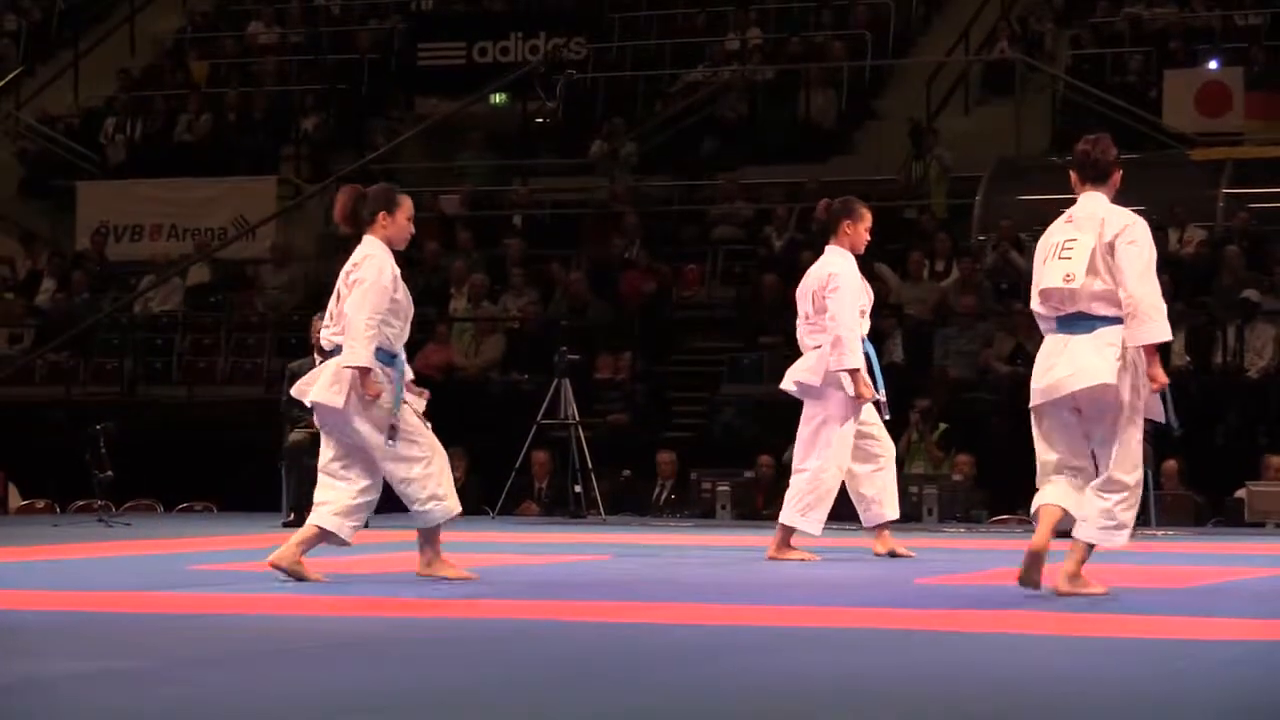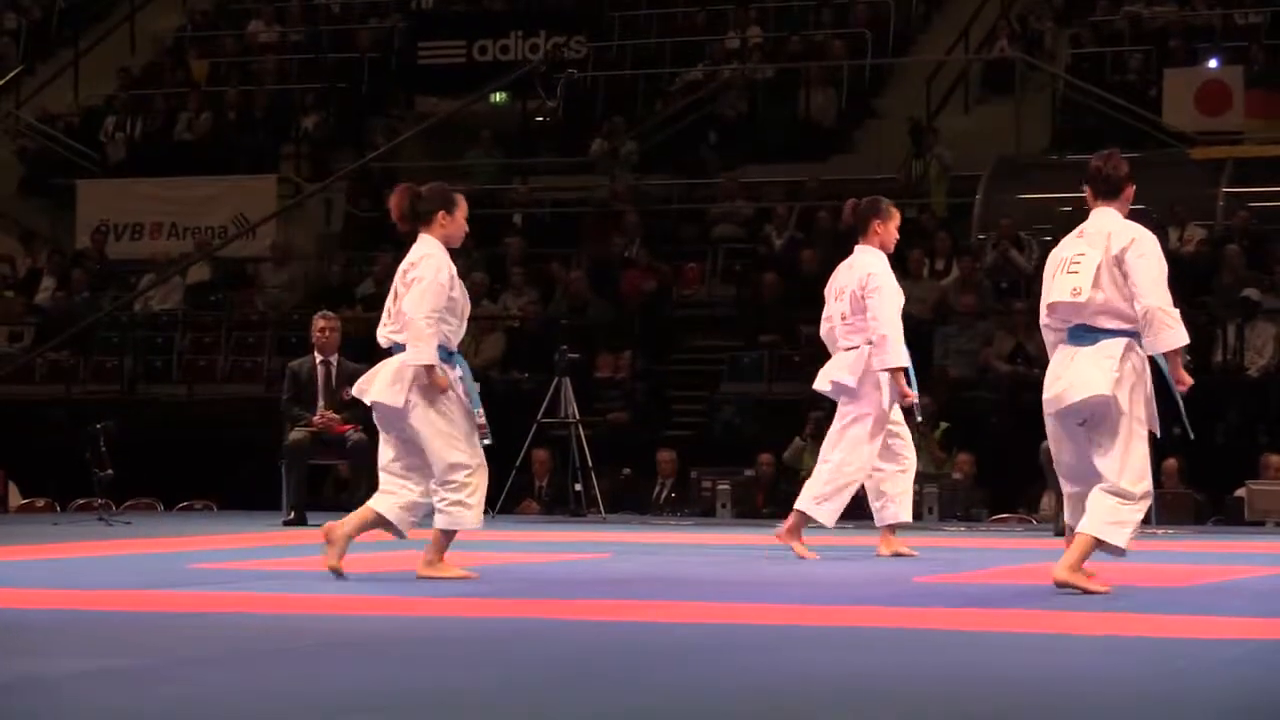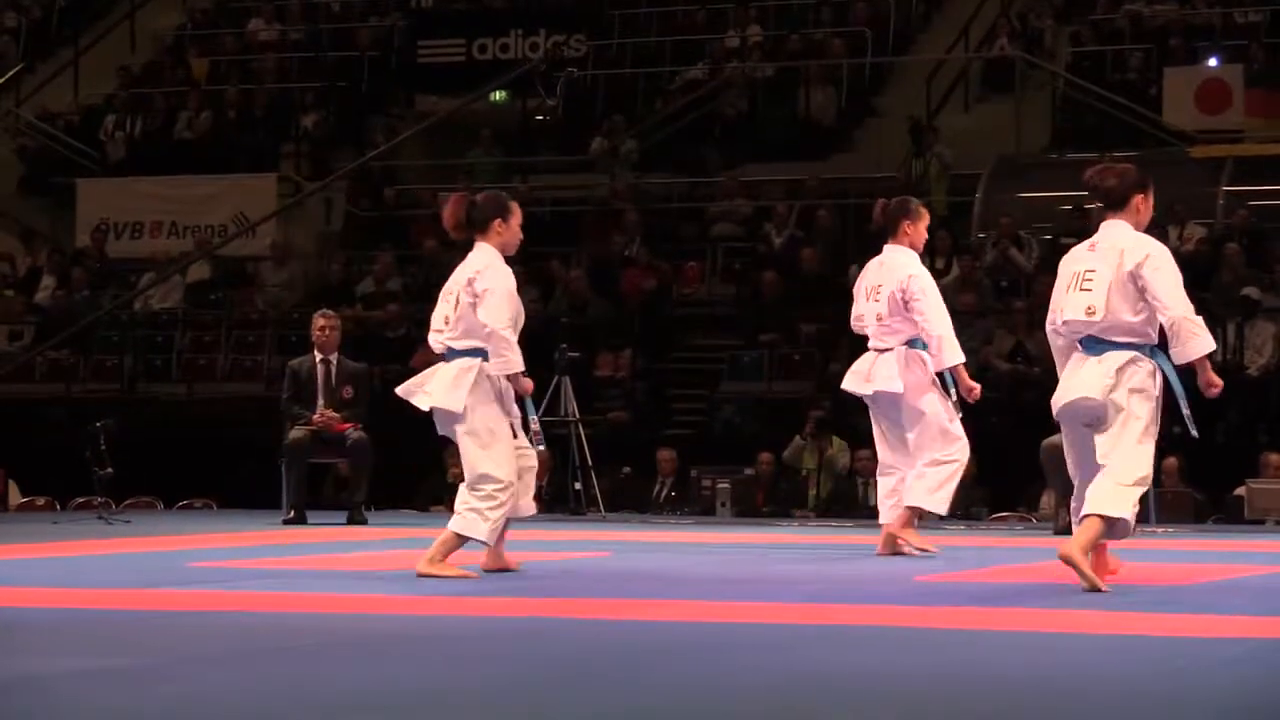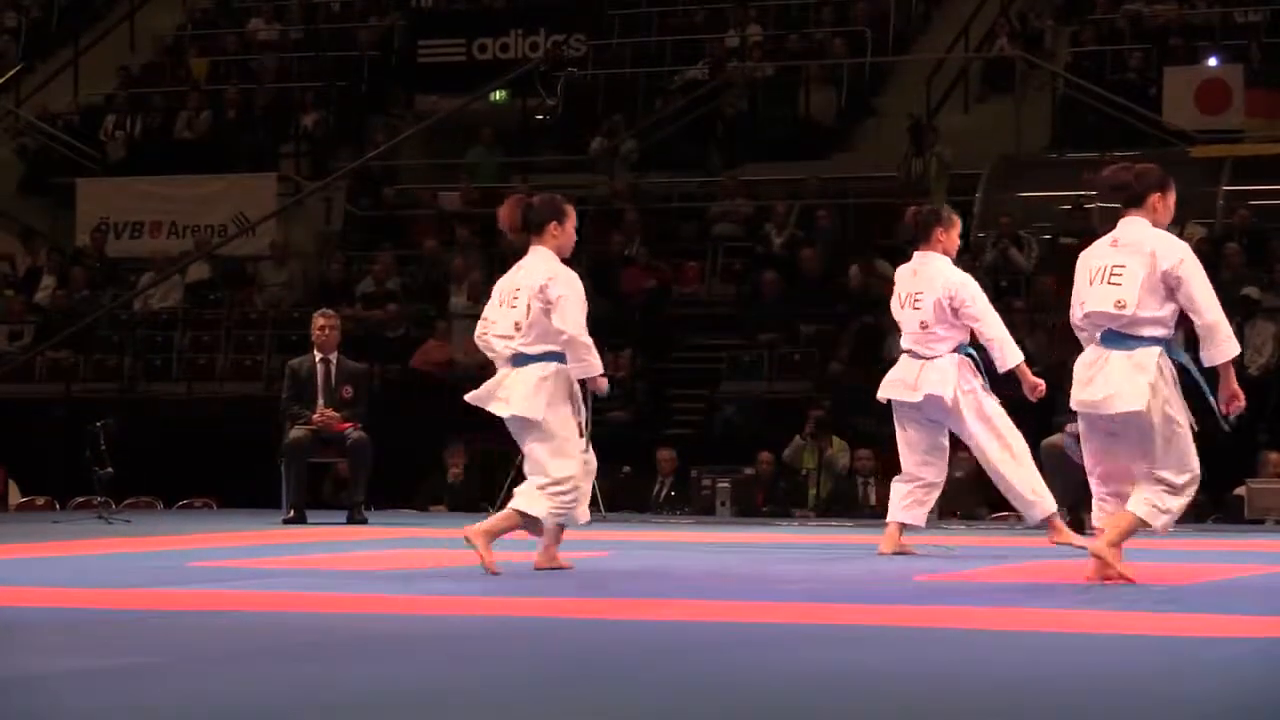
dt=0.2s
person 1, frame 1
left shoulder: (1055, 230)
right shoulder: (1125, 223)
right elbow: (1140, 296)
right wrist: (1152, 360)
left hip: (1057, 355)
right hip: (1109, 353)
left knee: (1063, 467)
right knee: (1118, 473)
left ankle: (1042, 542)
right ankle: (1070, 570)
person 1, frame 2
left shoulder: (1065, 244)
right shoulder: (1133, 236)
left elbow: (1050, 319)
right elbow: (1153, 305)
right wrist: (1175, 364)
left hip: (1068, 367)
right hip: (1115, 364)
left knee: (1080, 475)
right knee: (1124, 481)
left ankle: (1076, 554)
right ankle: (1069, 564)
person 1, frame 3
left shoulder: (1075, 255)
right shoulder: (1145, 249)
left elbow: (1056, 327)
right elbow: (1177, 314)
right wrist: (1206, 370)
left hip: (1079, 375)
right hip: (1126, 372)
left knee: (1092, 476)
right knee: (1123, 477)
left ankle: (1097, 559)
right ankle: (1079, 546)
person 1, frame 4
left shoulder: (1093, 251)
right shoulder: (1169, 247)
right elbow: (1208, 316)
right wrist: (1228, 378)
left hip: (1097, 369)
right hip: (1145, 371)
left knee: (1110, 476)
right knee: (1174, 473)
left ankle: (1101, 562)
right ankle: (1108, 542)
person 2, frame 1
left shoulder: (370, 260)
right shoulder: (378, 263)
right elbow: (362, 323)
left wrist: (404, 382)
right wrist: (367, 374)
left hip: (351, 384)
right hip: (364, 383)
left knee: (351, 478)
right knee: (421, 461)
left ankle: (292, 552)
right ankle: (431, 558)
person 2, frame 2
left shoulder: (418, 258)
right shoulder: (434, 260)
right elbow: (418, 320)
left wrist: (443, 368)
right wrist: (436, 368)
left hip: (403, 375)
right hip: (420, 376)
left knee: (410, 480)
right knee: (464, 468)
left ankle: (345, 531)
right ankle: (433, 560)
person 2, frame 3
left shoulder: (464, 270)
right shoulder: (496, 270)
left elbow: (439, 332)
right elbow: (495, 329)
right wrist: (517, 374)
left hip: (456, 377)
right hip: (477, 382)
left knee: (517, 463)
right knee: (490, 478)
left ankle: (495, 552)
right ankle: (435, 558)
person 2, frame 4
left shoulder: (512, 275)
right shoulder: (560, 275)
left elbow: (485, 332)
right elbow: (571, 334)
right wrist: (594, 373)
left hip: (516, 382)
right hip: (547, 384)
left knee: (568, 470)
right knee: (559, 477)
left ankle: (548, 552)
right ankle: (484, 532)
person 3, frame 1
left shoulder: (819, 269)
right shoulder: (843, 270)
left elbow: (807, 328)
right elbow: (844, 329)
right wrist: (859, 377)
left hip: (823, 368)
right hip: (836, 374)
left knee: (873, 452)
right knee: (821, 459)
left ankle: (883, 536)
right ankle: (782, 542)
person 3, frame 2
left shoulder: (845, 269)
right shoulder: (876, 269)
left elbow: (831, 327)
right elbow: (885, 329)
right wrist: (900, 379)
left hip: (848, 367)
right hip: (870, 370)
left knee: (897, 454)
right knee: (850, 457)
left ankle: (888, 539)
right ankle: (792, 527)
person 3, frame 3
left shoulder: (871, 269)
right shoulder: (911, 271)
left elbow: (859, 321)
right elbow: (936, 325)
right wrist: (962, 377)
left hip: (873, 369)
right hip: (907, 369)
left knee: (896, 459)
right knee: (948, 448)
left ankle: (891, 536)
right ankle: (903, 522)
person 3, frame 4
left shoulder: (904, 275)
right shoulder: (955, 278)
right elbow: (990, 328)
right wrist: (1026, 375)
left hip: (910, 376)
right hip: (951, 378)
left knee: (918, 466)
right knee: (1005, 452)
left ankle: (891, 536)
right ankle: (1055, 527)
person 4, frame 1
right shoulder: (295, 369)
right elbow: (288, 407)
right wrist: (311, 421)
right hip: (306, 428)
right knee: (294, 443)
right ankle: (296, 510)
person 4, frame 2
left shoulder: (356, 371)
right shoulder: (296, 368)
left elbow: (362, 409)
right elbow: (288, 407)
left wrist: (340, 419)
right wrist: (311, 420)
left hip: (342, 428)
right hip: (308, 427)
left knee: (361, 442)
right knee: (295, 442)
left ankle: (357, 506)
right ankle: (296, 509)
person 4, frame 3
left shoulder: (357, 370)
right shoulder: (296, 367)
left elbow: (362, 409)
right elbow: (288, 406)
left wrist: (340, 417)
right wrist: (311, 418)
left hip: (342, 426)
right hip: (308, 426)
left knee: (360, 441)
right knee: (294, 441)
left ankle: (356, 507)
right ankle: (296, 508)
person 4, frame 4
left shoulder: (356, 370)
right shoulder: (295, 367)
left elbow: (362, 408)
right elbow: (288, 406)
left wrist: (340, 417)
right wrist: (311, 418)
left hip: (342, 426)
right hip: (308, 425)
left knee: (360, 440)
right knee: (294, 441)
left ankle: (355, 507)
right ankle: (296, 508)
